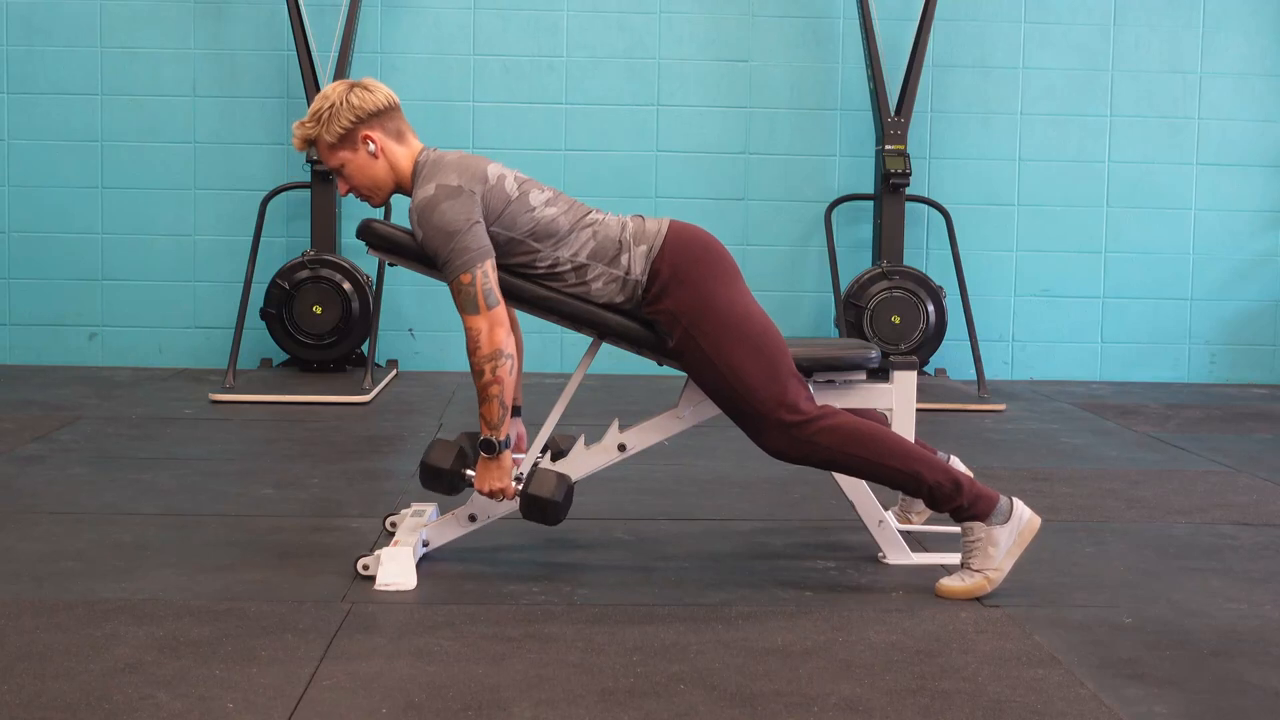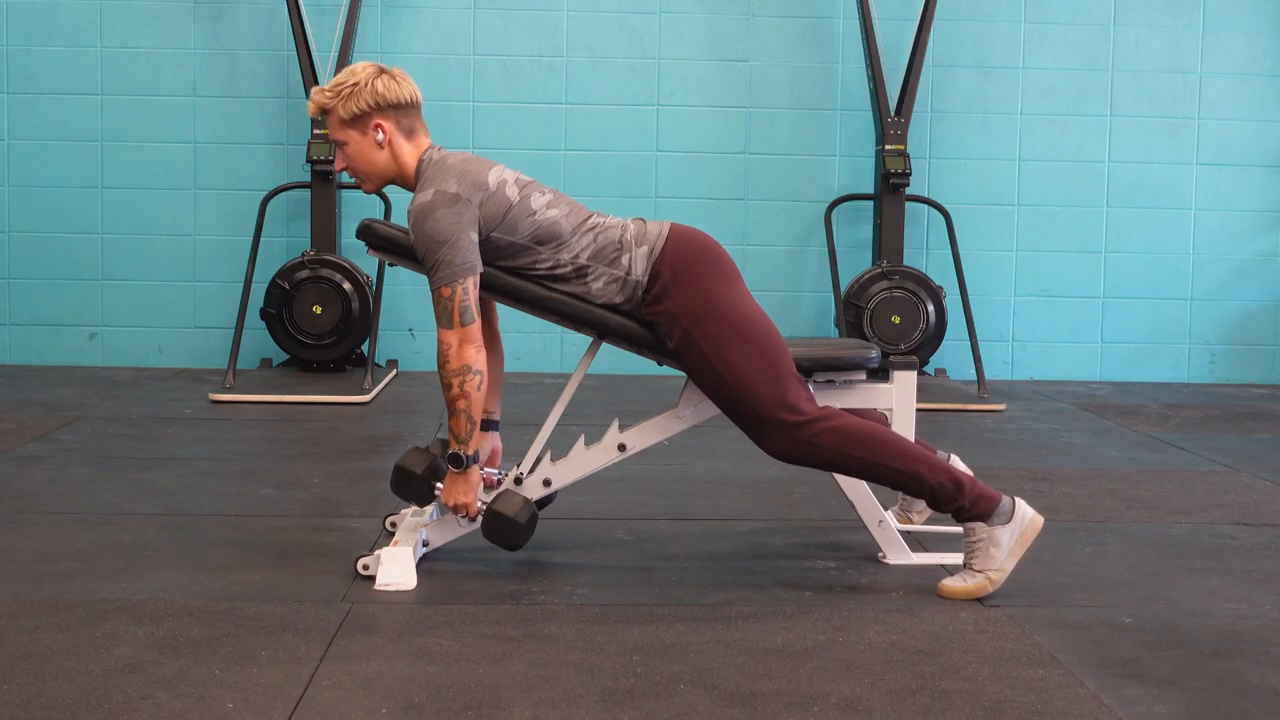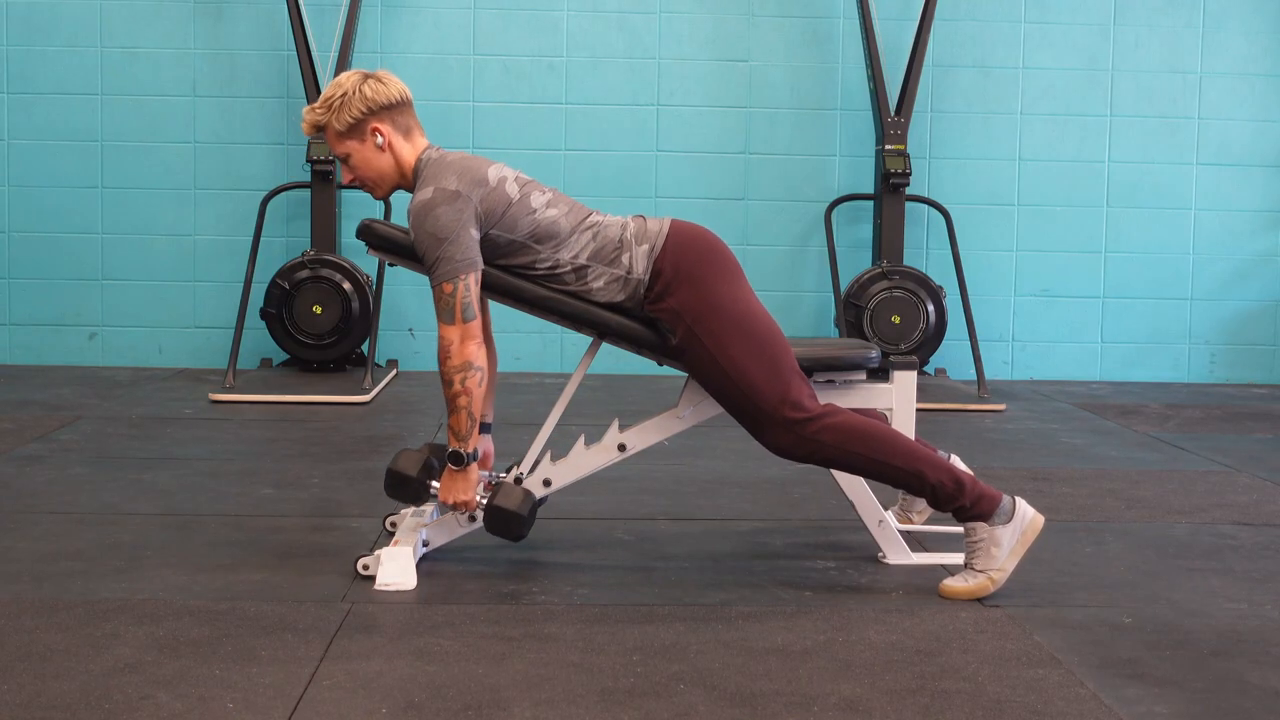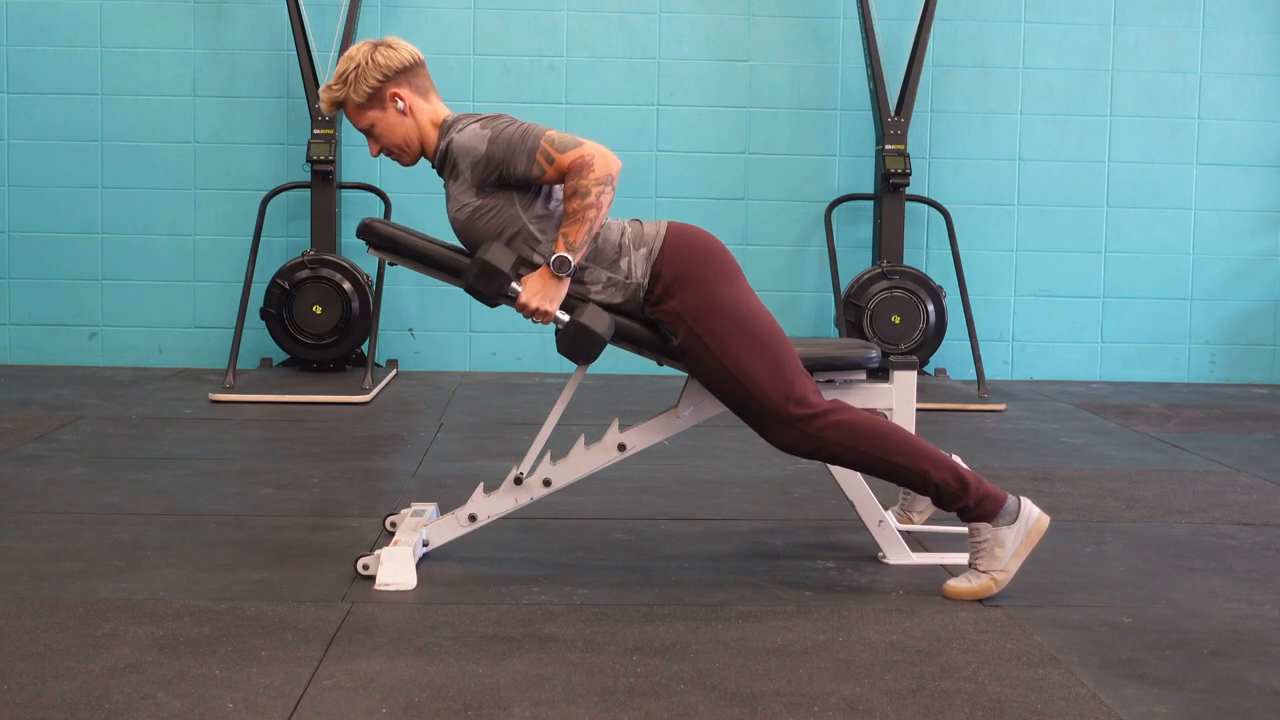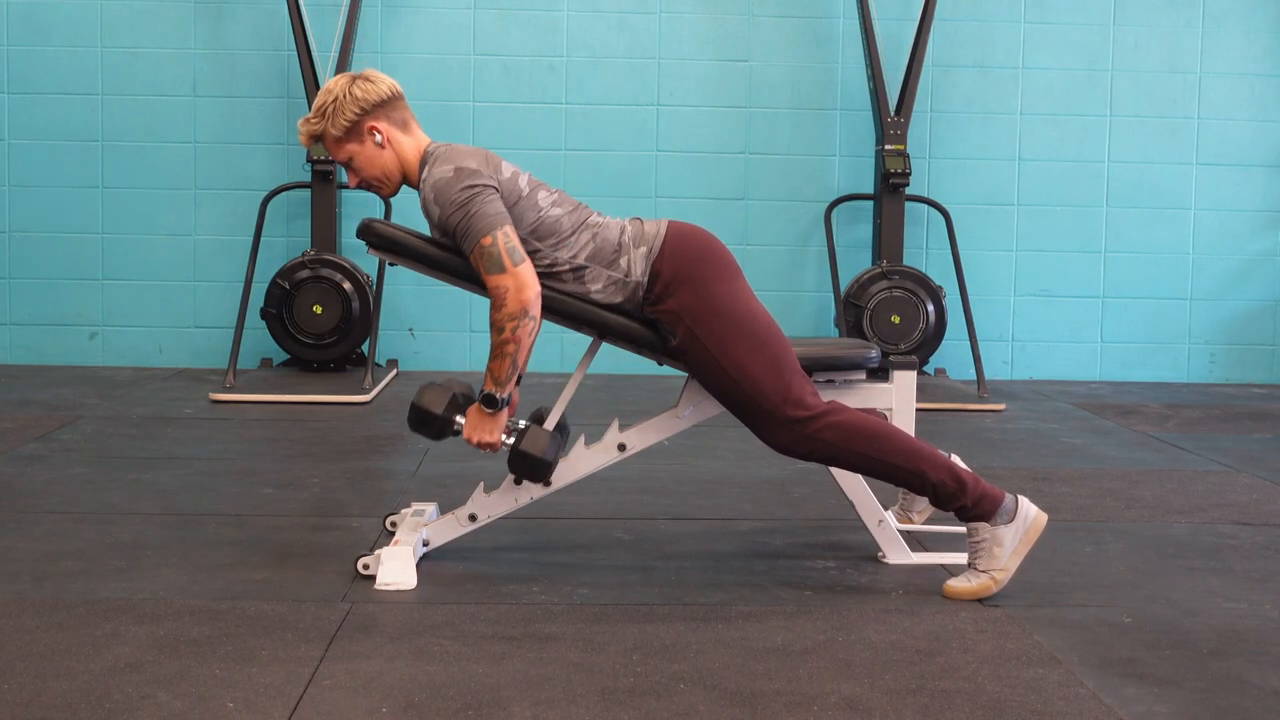
dt=1s
person 1, frame 1
left shoulder: (437, 201)
right shoulder: (446, 178)
left elbow: (490, 333)
right elbow: (500, 316)
left wrist: (494, 449)
right wrist: (511, 417)
left hip: (672, 274)
right hip: (668, 259)
left knee: (787, 420)
right knee: (780, 405)
left ankle: (988, 511)
right ankle: (926, 463)
person 1, frame 2
left shoulder: (435, 206)
right shoulder: (451, 178)
left elbow: (460, 348)
right elbow: (482, 325)
left wrist: (461, 464)
right wrist: (489, 428)
left hip: (673, 279)
right hip: (670, 262)
left knee: (788, 423)
right knee: (779, 410)
left ankle: (991, 511)
right ankle: (927, 464)
person 1, frame 3
left shoulder: (435, 202)
right shoulder: (450, 178)
left elbow: (461, 347)
right elbow: (477, 331)
left wrist: (461, 460)
right wrist: (480, 430)
left hip: (674, 273)
right hip: (669, 261)
left knee: (791, 418)
right knee: (783, 407)
left ankle: (992, 511)
right ankle: (927, 464)
person 1, frame 4
left shoulder: (476, 139)
right shoulder: (459, 158)
left elbow: (597, 163)
left wrist: (556, 272)
left hip: (670, 273)
right hip: (662, 274)
left knee: (796, 415)
right knee: (788, 407)
left ankle: (997, 511)
right ankle: (930, 473)
person 1, frame 5
left shoulder: (447, 182)
right shoulder: (454, 166)
left elbow: (521, 295)
right elbow: (523, 281)
left wrist: (492, 403)
right wrist: (505, 386)
left hip: (674, 274)
right hip: (667, 264)
left knee: (794, 416)
right knee: (786, 408)
left ankle: (995, 510)
right ankle: (925, 470)
